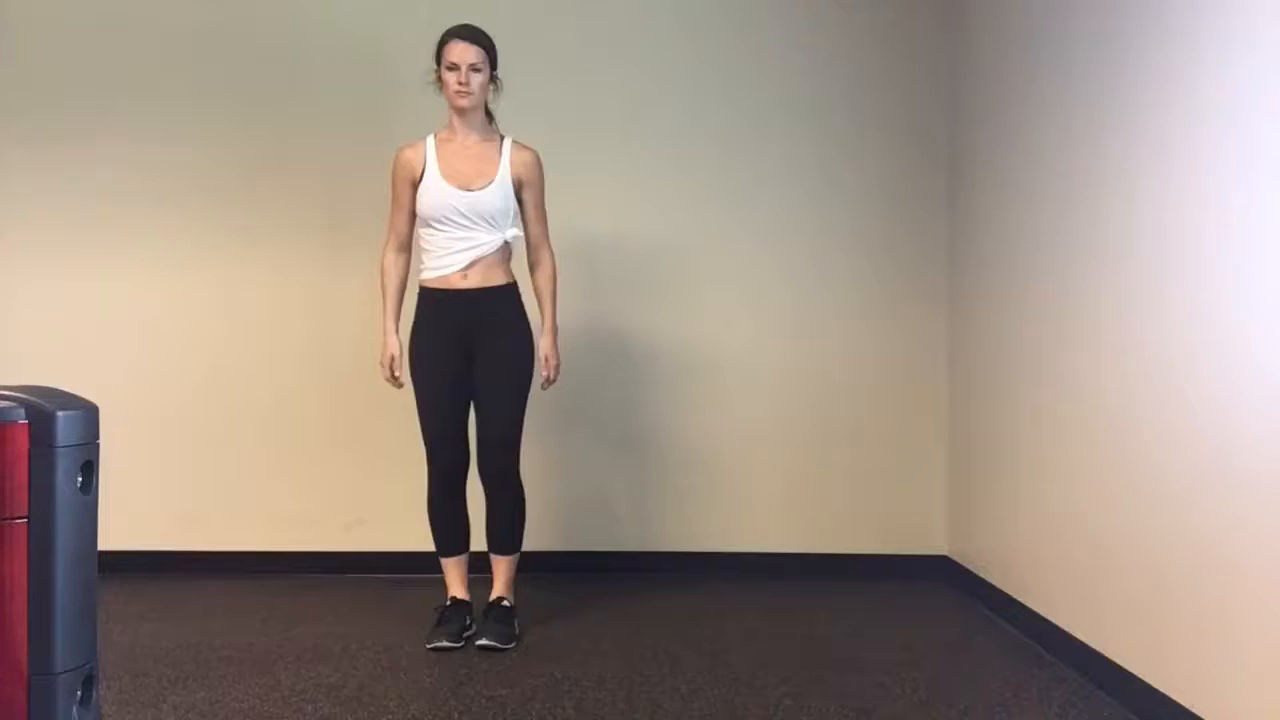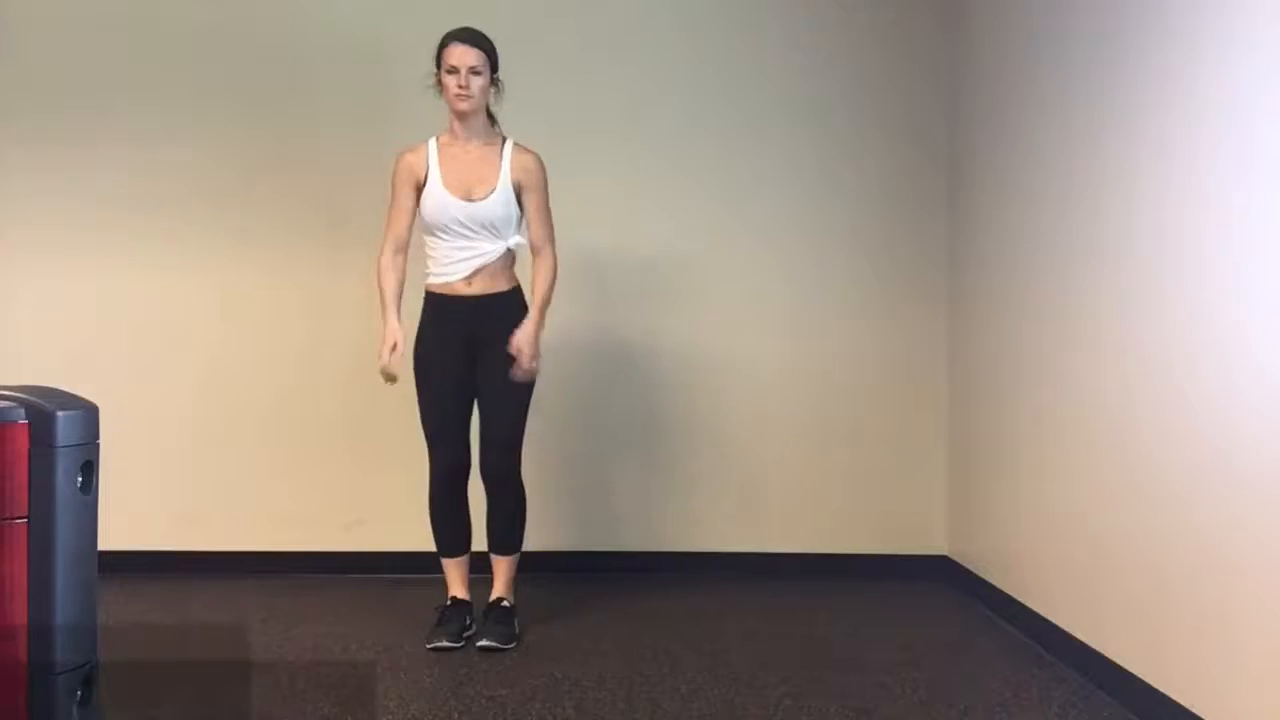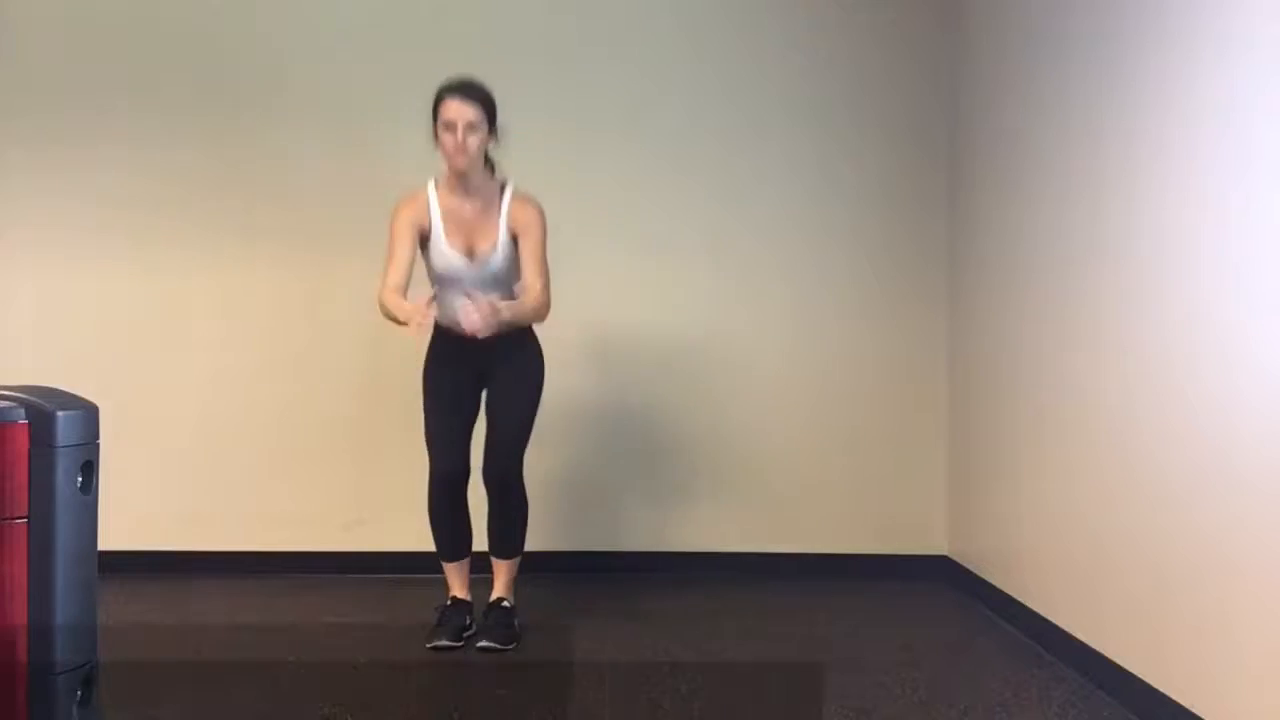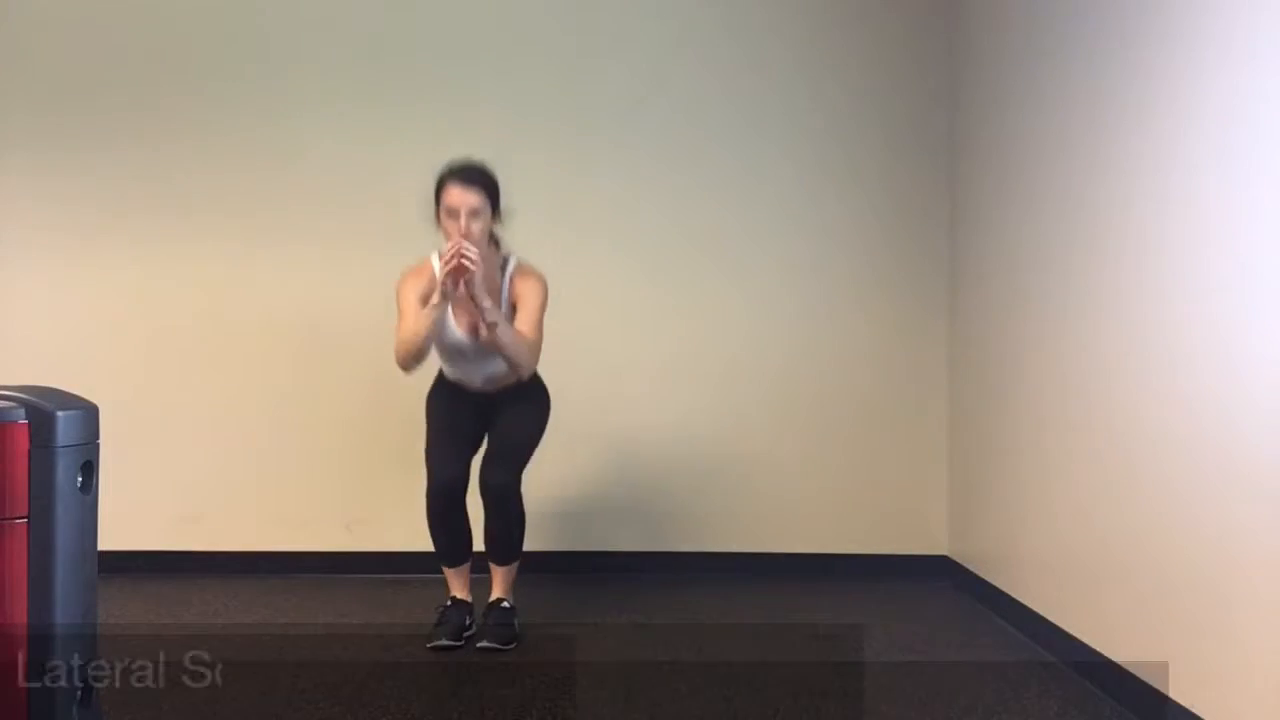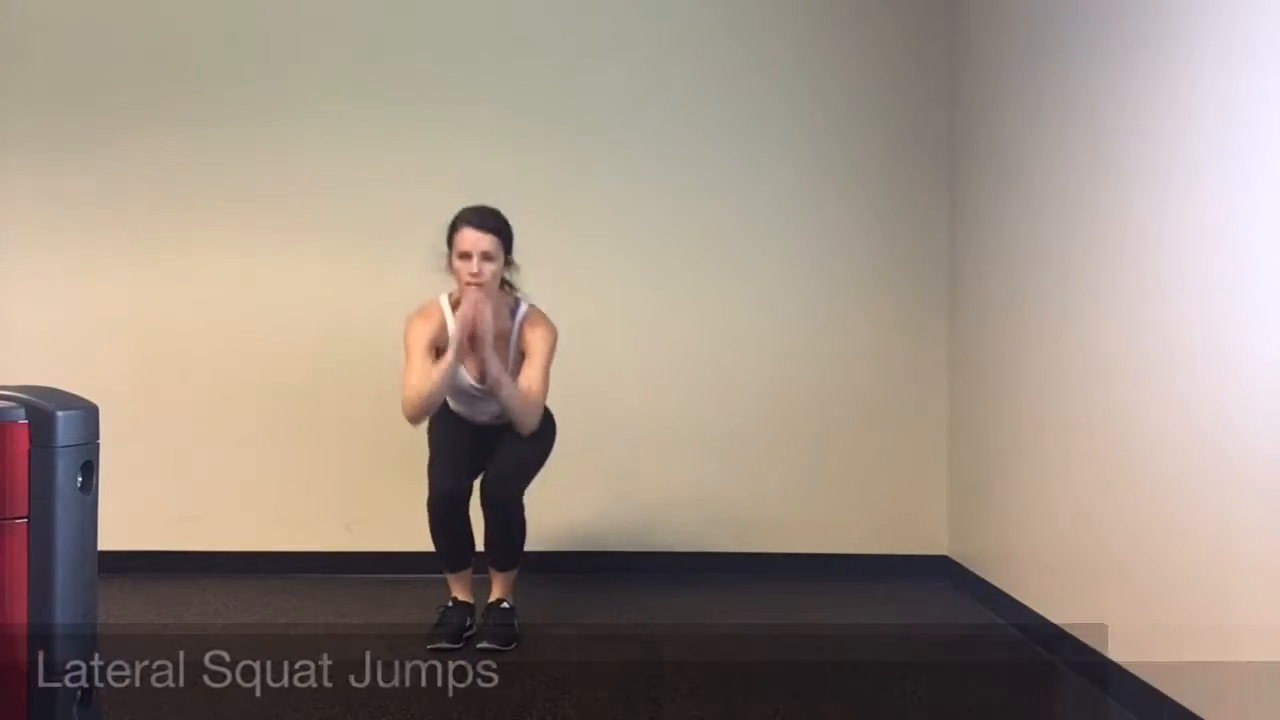
dt=0.2s
person 1, frame 1
left shoulder: (520, 159)
right shoulder: (413, 158)
left elbow: (541, 252)
right elbow: (396, 250)
left wrist: (548, 330)
right wrist: (389, 330)
left hip: (501, 316)
right hip: (436, 318)
left knee: (499, 461)
right knee: (445, 462)
left ankle: (502, 599)
right ankle: (456, 599)
person 1, frame 2
left shoulder: (522, 162)
right shoulder: (415, 161)
left elbow: (545, 256)
right elbow: (393, 249)
left wrist: (533, 323)
right wrist: (390, 321)
left hip: (504, 322)
right hip: (442, 322)
left knee: (500, 462)
right knee: (447, 463)
left ankle: (502, 599)
right ankle: (457, 599)
person 1, frame 3
left shoulder: (522, 210)
right shoulder: (415, 208)
left elbow: (540, 305)
right elbow: (388, 294)
left wrist: (495, 309)
right wrist: (411, 311)
left hip: (512, 353)
right hip: (450, 353)
left knee: (502, 468)
right knee: (446, 470)
left ankle: (503, 599)
right ankle: (457, 599)
person 1, frame 4
left shoulder: (525, 282)
right shoulder: (420, 279)
left elbow: (525, 364)
right elbow: (405, 358)
left wrist: (483, 300)
right wrist: (445, 294)
left hip: (517, 400)
right hip: (455, 398)
left knee: (499, 480)
right knee: (442, 484)
left ankle: (502, 600)
right ankle: (459, 599)
person 1, frame 5
left shoulder: (535, 327)
right shoulder: (428, 323)
left elbow: (527, 414)
right elbow: (413, 408)
left wrist: (491, 352)
right wrist: (455, 353)
left hip: (518, 430)
right hip: (459, 426)
left knee: (500, 492)
right knee: (446, 496)
left ankle: (502, 603)
right ankle: (460, 602)
